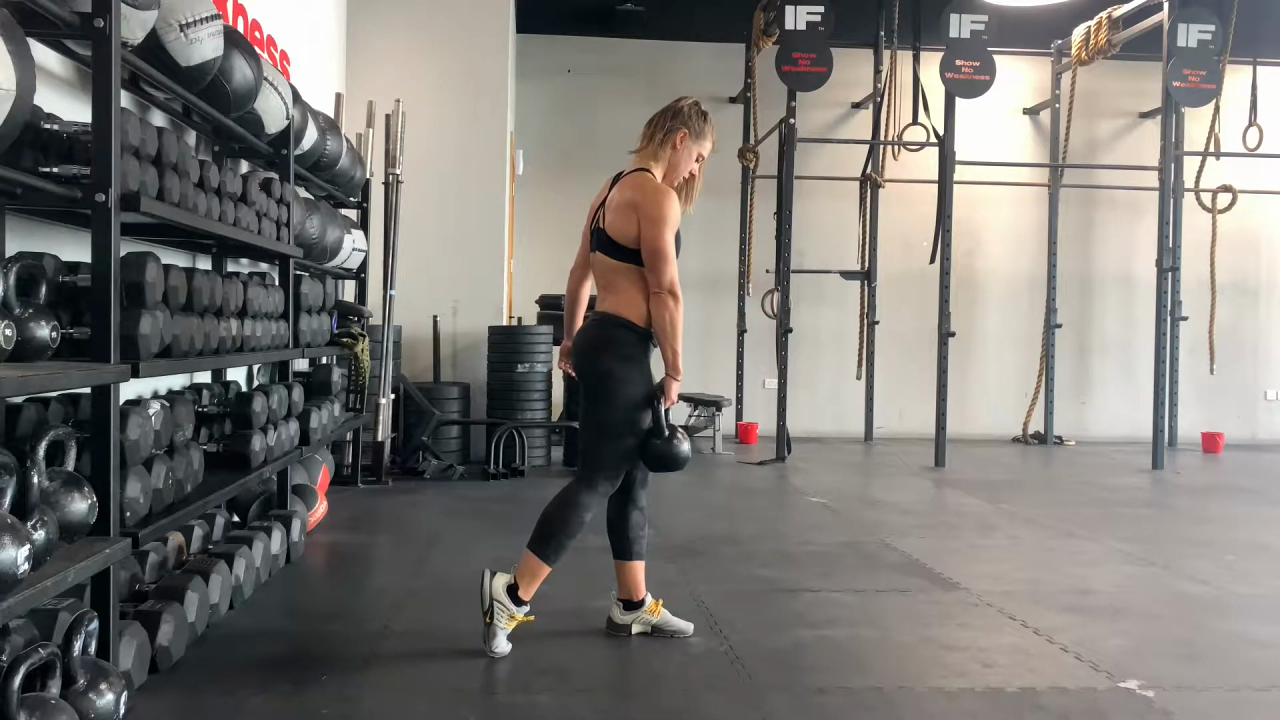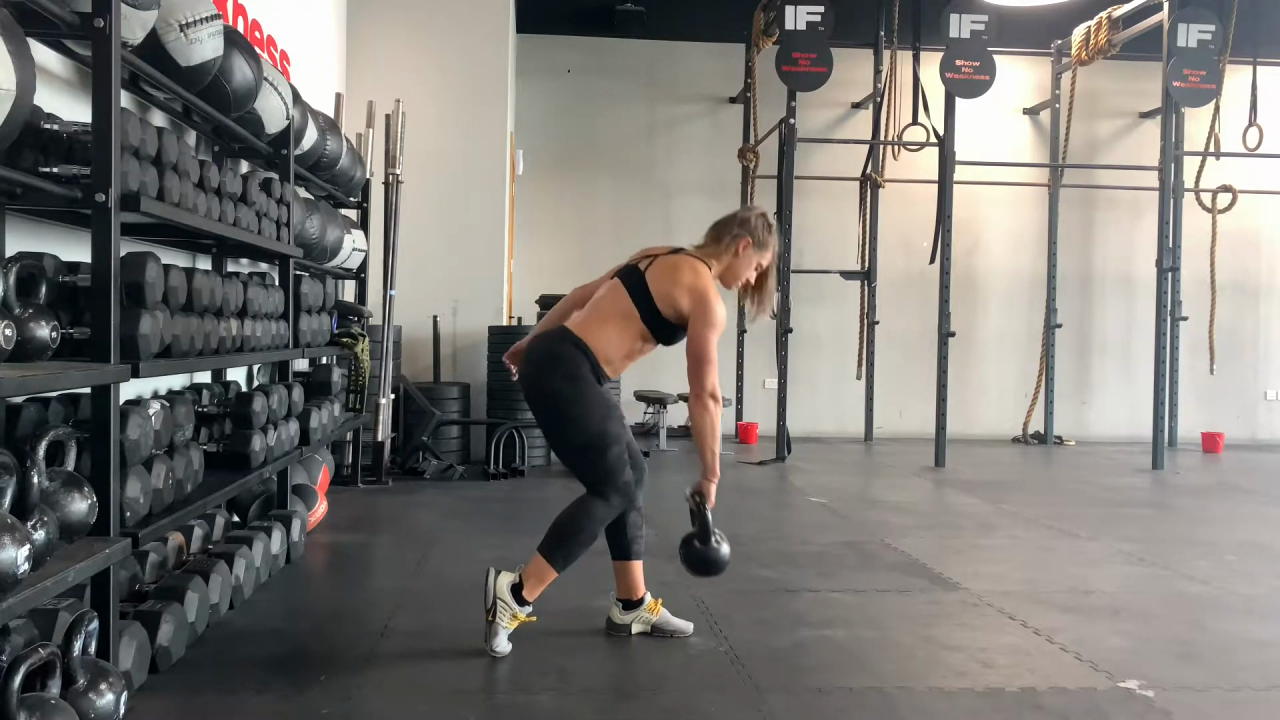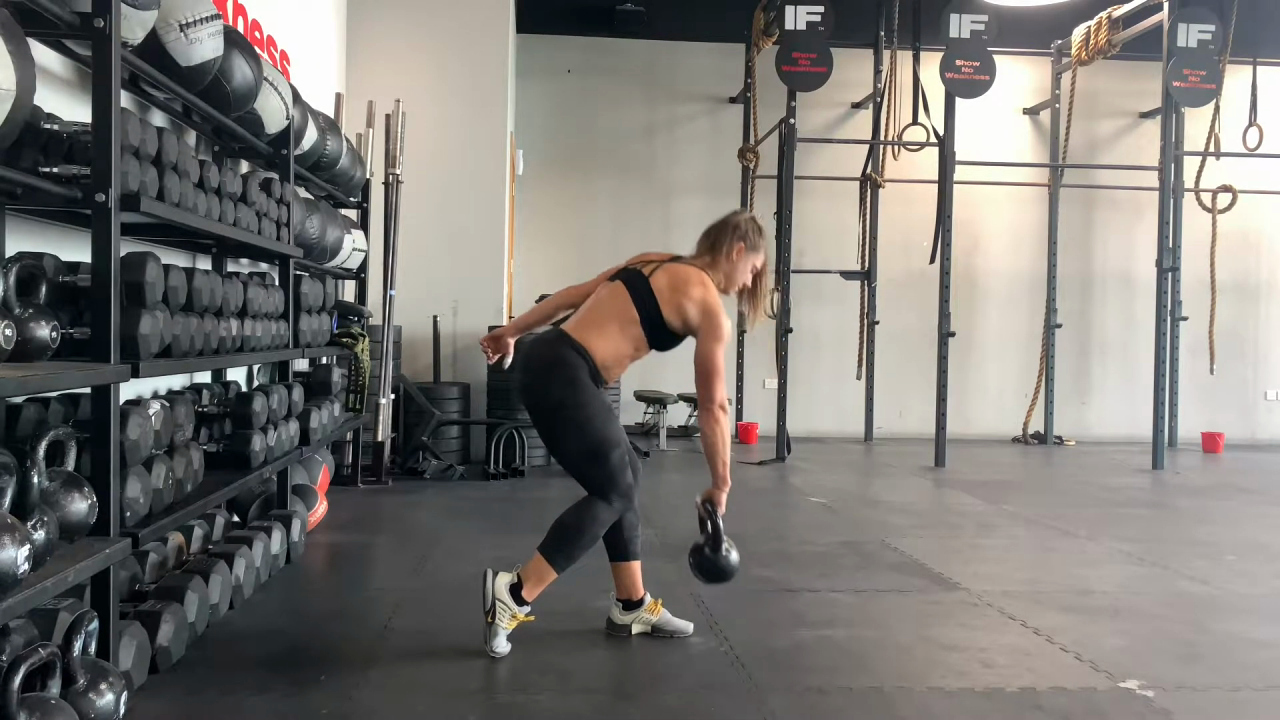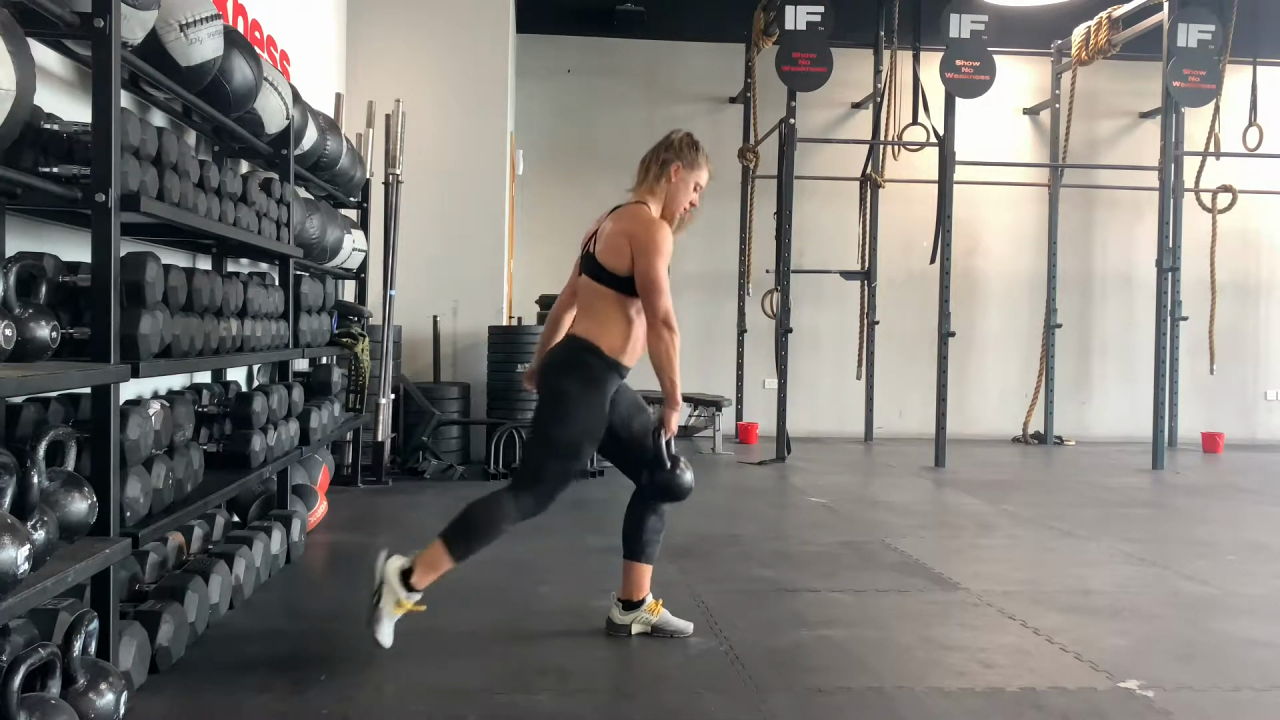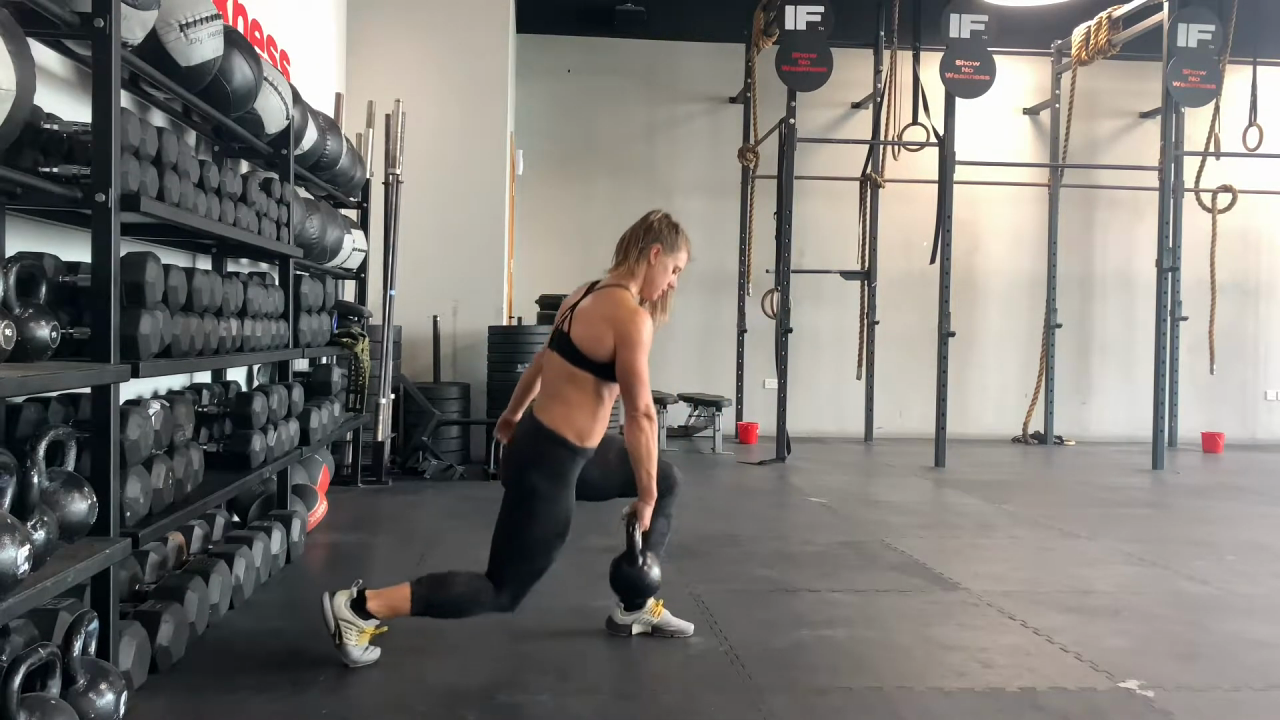
dt=1s
person 1, frame 1
left shoulder: (615, 188)
right shoulder: (657, 196)
left elbow: (580, 272)
right elbow: (664, 291)
left wrist: (571, 338)
right wrist: (674, 370)
left hip: (601, 341)
right hip: (621, 352)
left knee: (631, 479)
right knee: (598, 480)
left ankle: (633, 605)
right ankle: (511, 593)
person 1, frame 2
left shoulder: (662, 259)
right shoulder: (705, 296)
left elbow: (583, 295)
right elbow: (705, 397)
left wrist: (530, 344)
right wrist: (710, 478)
left hip: (551, 358)
right hip: (564, 373)
left knee: (629, 473)
right knee: (611, 489)
left ankle: (632, 606)
right ankle: (513, 596)
person 1, frame 3
left shoulder: (656, 263)
right shoulder: (708, 307)
left elbow: (574, 295)
right elbow: (713, 407)
left wrist: (512, 332)
right wrist: (720, 487)
left hip: (549, 360)
right hip: (563, 376)
left knee: (624, 480)
right knee: (611, 493)
left ankle: (632, 607)
right ankle: (513, 595)
person 1, frame 4
left shoulder: (616, 219)
right shoulder: (652, 230)
left elbow: (568, 298)
right elbow: (661, 322)
left wrist: (544, 359)
right wrist: (673, 401)
left hip: (597, 379)
right hip: (583, 380)
right knee: (530, 494)
left ankle: (633, 608)
right ankle: (402, 582)
person 1, frame 5
left shoulder: (589, 294)
right shoulder: (631, 317)
left elbow: (543, 362)
right elbow: (640, 414)
left wrist: (514, 415)
right wrist: (644, 498)
left hip: (558, 446)
right hip: (547, 465)
left knee: (666, 482)
right knee: (503, 589)
left ankle: (635, 610)
right ankle: (358, 609)
